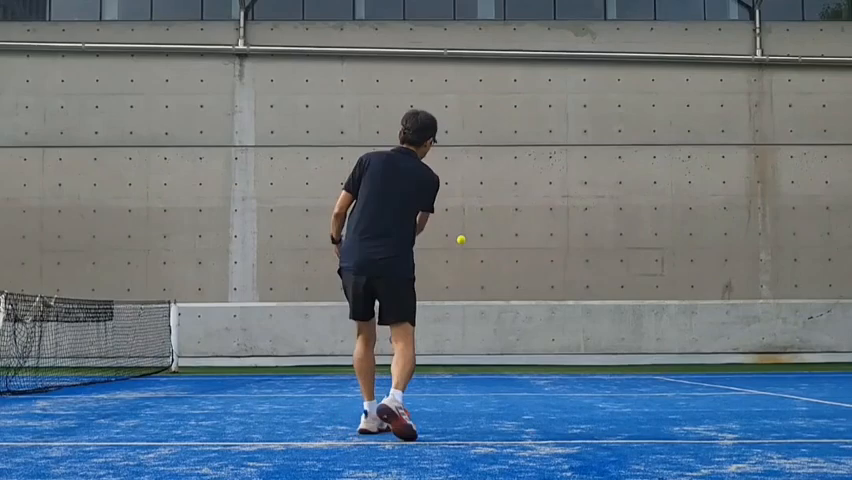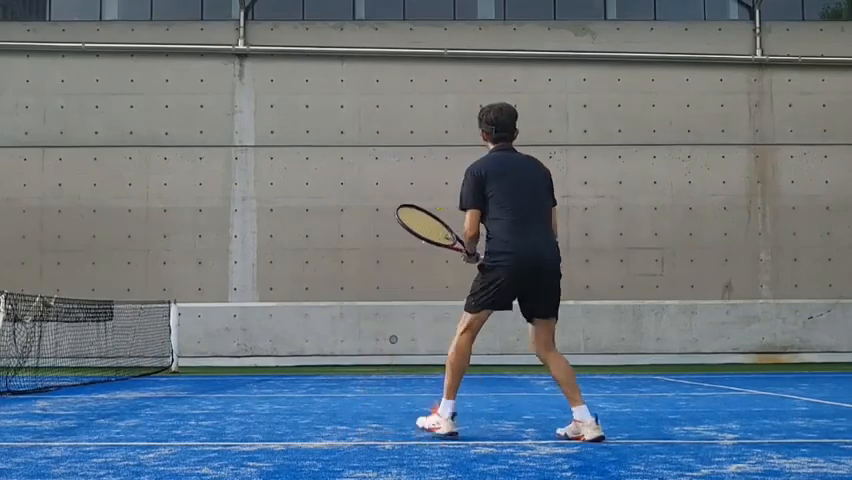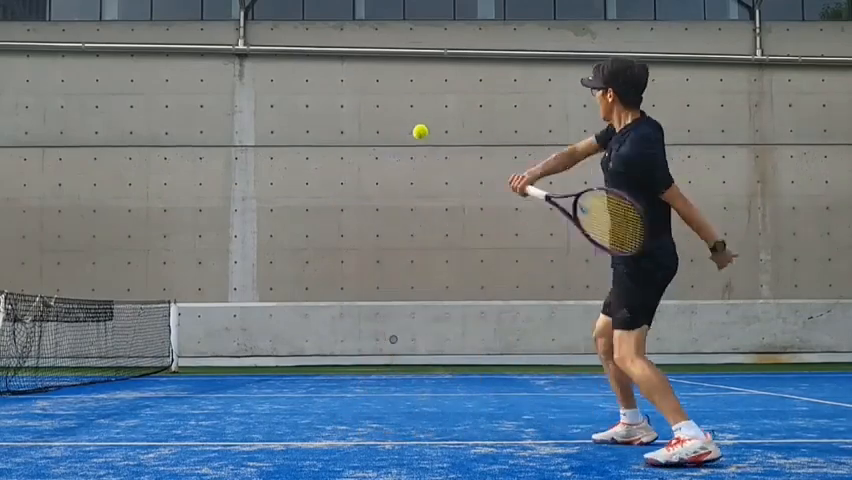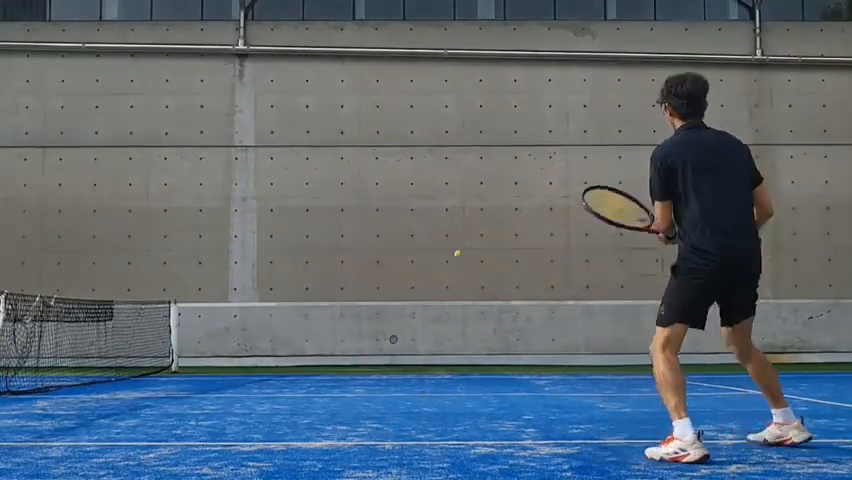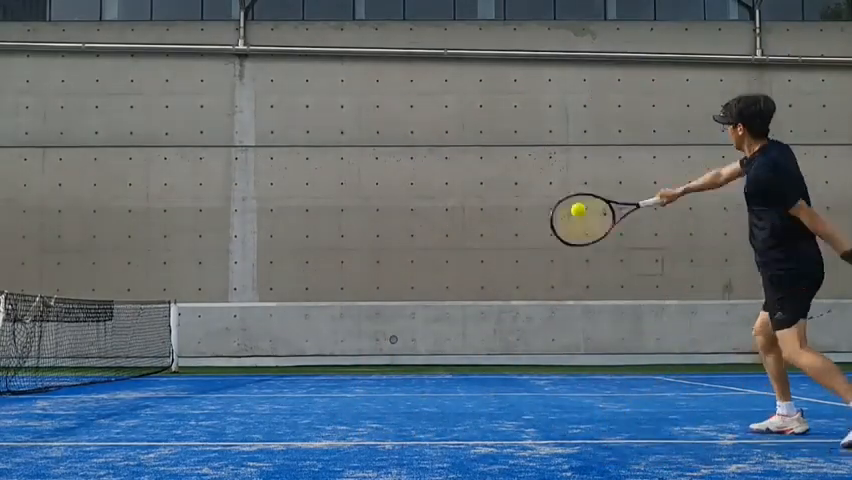
dt=1s
person 1, frame 1
left shoulder: (369, 161)
right shoulder: (428, 178)
left elbow: (339, 210)
left wrist: (337, 240)
left hip: (355, 261)
right hip: (395, 266)
left knee: (365, 337)
right knee: (404, 342)
left ankle: (370, 413)
right ankle: (394, 401)
person 1, frame 2
left shoulder: (478, 169)
right shoulder: (538, 167)
left elbow: (471, 230)
left wrist: (470, 251)
left hip: (504, 261)
right hip: (546, 262)
left knee: (465, 333)
right knee: (546, 347)
left ankle: (445, 414)
right ankle: (585, 420)
person 1, frame 3
left shoulder: (637, 149)
right shoulder: (619, 131)
left elbow: (680, 203)
right elbow: (575, 152)
left wrist: (715, 245)
right wrist: (533, 174)
left hip: (644, 263)
right hip: (632, 261)
left knee: (628, 355)
right knee: (604, 339)
left ankle: (693, 439)
right ankle: (633, 423)
person 1, frame 4
left shoulder: (665, 153)
right shoulder: (734, 146)
left elbow: (663, 222)
right elbow: (764, 209)
left wrist: (665, 232)
left hip: (699, 263)
right hip: (744, 259)
left knee: (663, 349)
right knee: (741, 345)
left ankle: (685, 439)
right ankle: (787, 423)
person 1, frame 5
left shoulder: (768, 171)
right shoulder: (773, 153)
left elbow: (809, 217)
right elbow: (723, 174)
right wrist: (680, 191)
left hip: (787, 268)
right hip: (788, 267)
left knee: (794, 350)
right knee: (764, 336)
right ankle: (787, 414)
